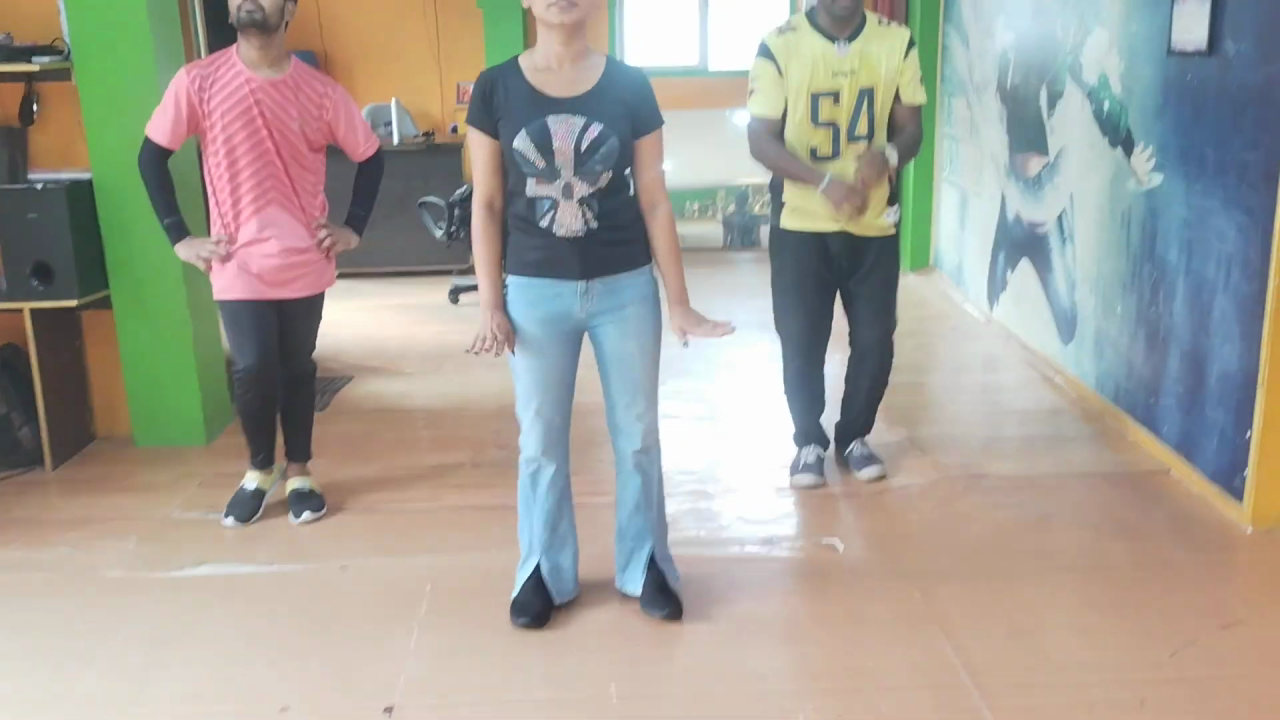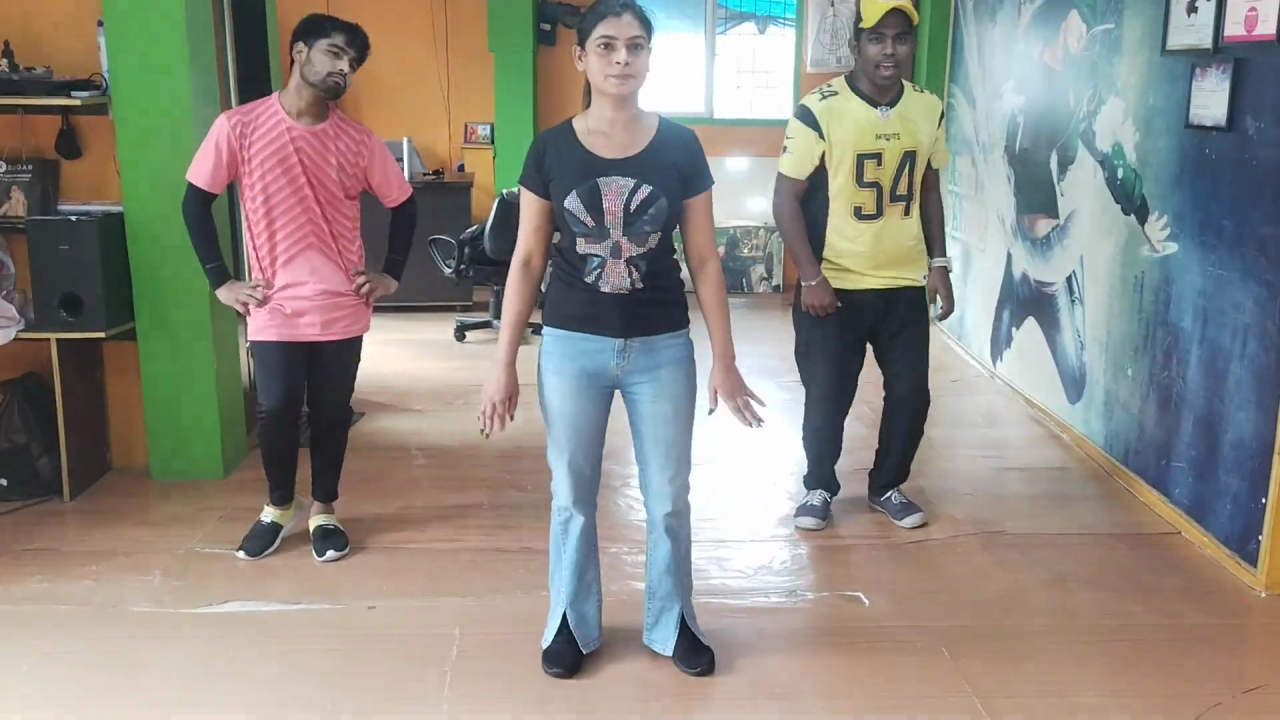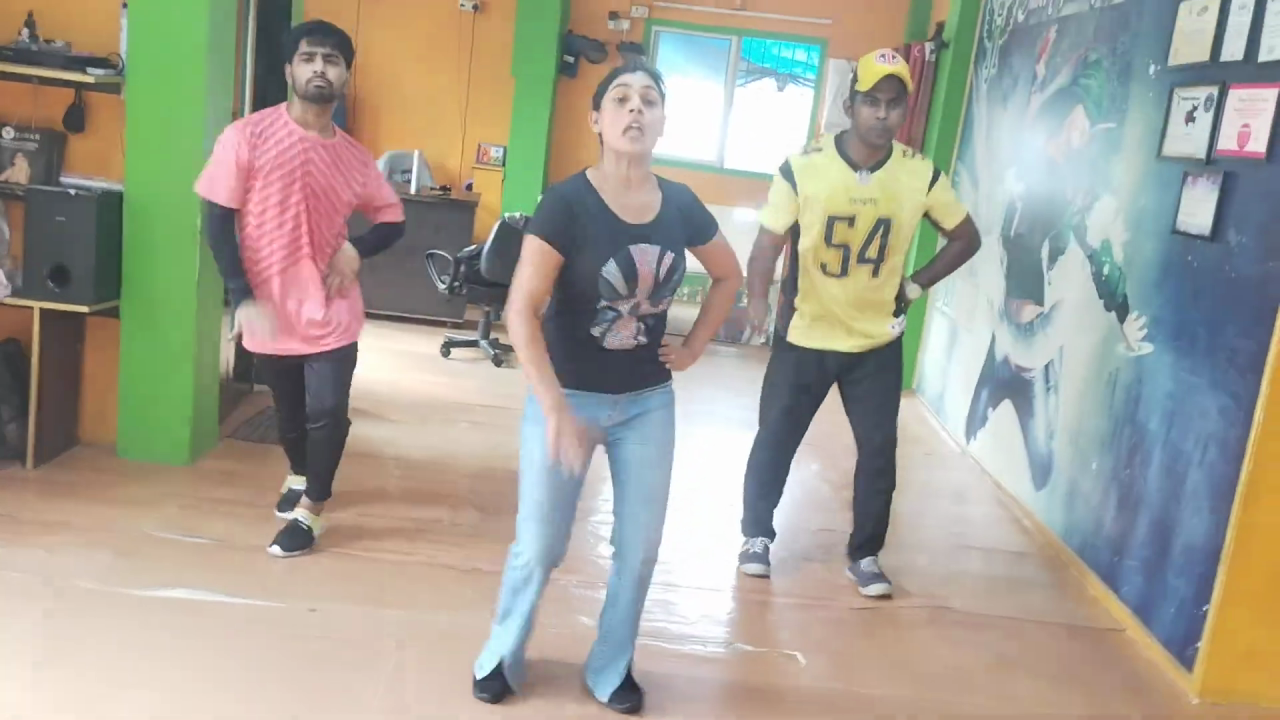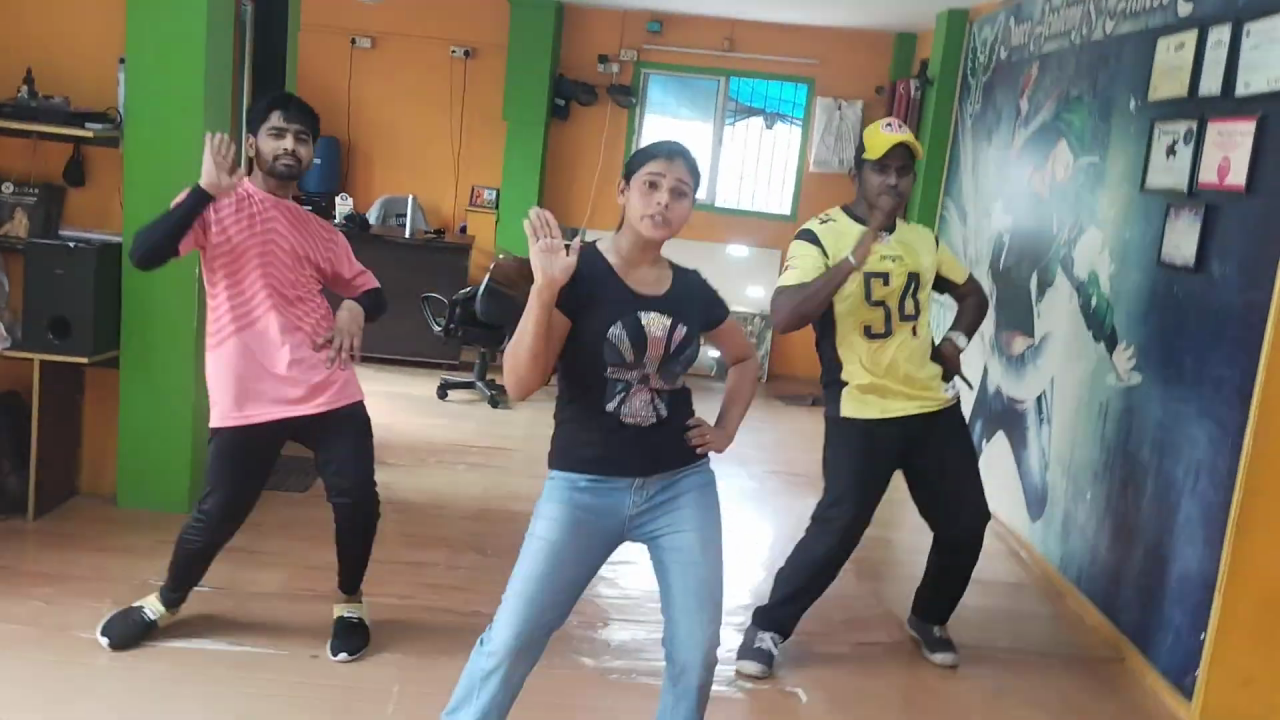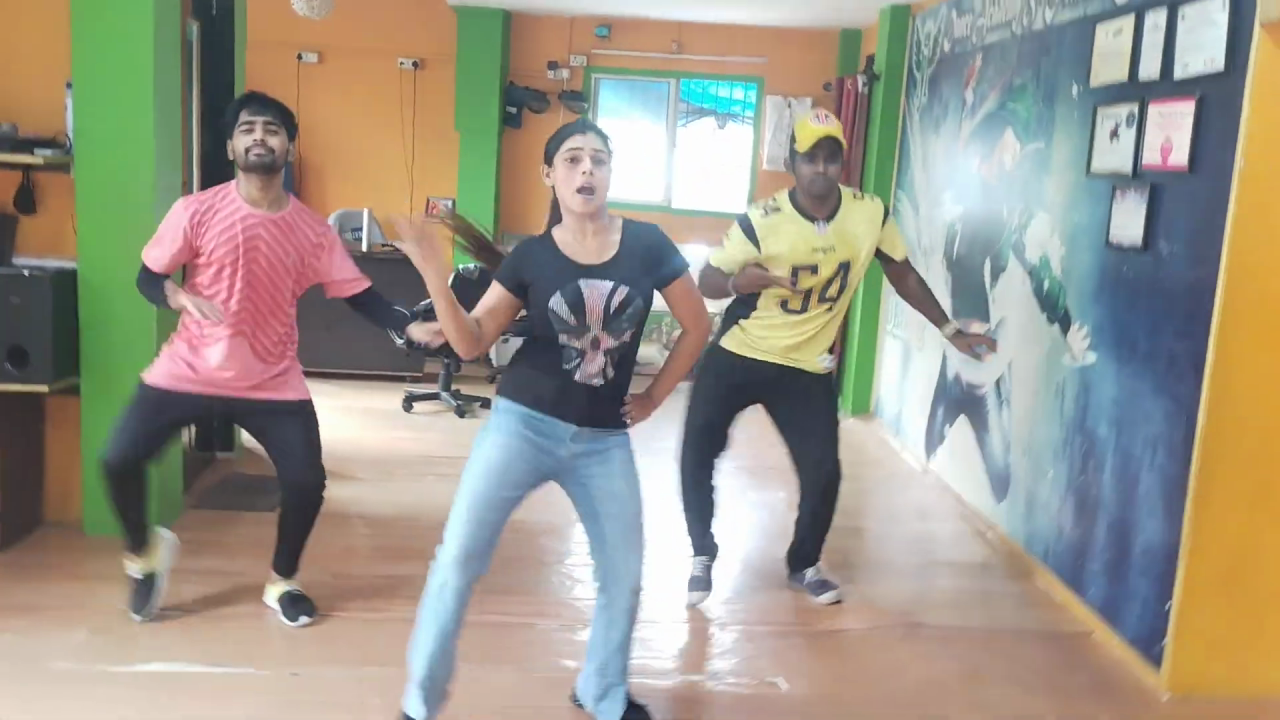
dt=1s
person 1, frame 1
left shoulder: (630, 85)
right shoulder: (496, 88)
left elbow: (653, 199)
right elbow: (487, 204)
left wrist: (679, 299)
right wrist: (491, 304)
left hip: (625, 287)
right hip: (535, 290)
left knee: (637, 433)
right knee: (541, 439)
left ankle: (645, 565)
right ankle: (543, 571)
person 1, frame 2
left shoulder: (680, 147)
right shoulder: (551, 150)
left elbow: (705, 259)
right elbow: (528, 261)
left wrist: (725, 361)
right wrist: (502, 363)
left hip: (661, 347)
right hip: (572, 345)
left knee: (668, 495)
right knee: (572, 493)
left ankle: (672, 622)
right ankle: (572, 622)
person 1, frame 3
left shoulder: (682, 205)
right shoulder: (567, 204)
left elbow: (730, 278)
right elbow: (523, 314)
left wrist: (691, 347)
right wrist: (556, 414)
left hip: (645, 401)
right hip: (567, 394)
left knee: (640, 547)
right knee: (539, 547)
left ankle: (610, 667)
right ankle: (503, 654)
person 1, frame 4
left shoulder: (691, 289)
right shoulder: (572, 271)
left elbow: (745, 359)
right elbow: (520, 384)
left wrist: (723, 432)
right wrist: (543, 291)
left hip: (680, 486)
right hip: (583, 484)
left knee: (697, 645)
right knee: (514, 636)
person 1, frame 5
left shoulder: (649, 245)
right shoulder: (529, 257)
left elbow: (696, 322)
right elbow: (471, 341)
left wrist: (658, 396)
right wrist: (436, 279)
left hip: (603, 435)
right hip: (524, 420)
left knee: (625, 575)
right knee: (460, 555)
person 2, frame 1
left shoulder: (321, 91)
right shoulder: (197, 81)
left elbow: (370, 158)
right elbow: (151, 156)
left wrist: (353, 228)
right wrist: (180, 237)
left hip: (305, 259)
right hip: (239, 259)
left knee: (296, 365)
right knee: (253, 366)
left ankle: (298, 472)
right ankle: (259, 468)
person 2, frame 2
left shoulder: (358, 141)
right shoulder: (237, 127)
left elbow: (403, 205)
right elbow: (195, 202)
left wrist: (391, 274)
right wrist: (220, 281)
left hip: (343, 303)
right hip: (275, 303)
left knee: (331, 410)
right knee: (276, 410)
left ankle: (323, 510)
right ankle: (279, 505)
person 2, frame 3
left shoulder: (357, 159)
right shoulder: (247, 136)
left elbow: (392, 224)
right elbow: (218, 220)
left wrist: (354, 249)
right wrist: (245, 297)
left hip: (331, 312)
right hip: (268, 310)
left knee: (327, 415)
right knee: (291, 412)
left ankle: (308, 509)
right ankle: (299, 474)
person 2, frame 4
left shoulder: (322, 231)
right shoulder: (215, 205)
left elbow: (369, 291)
right elbow: (144, 256)
left wrist: (355, 310)
right wrist: (204, 191)
left hip: (327, 386)
right hip: (248, 392)
left knee: (358, 501)
right knee: (219, 512)
left ankle: (349, 603)
right ankle: (162, 602)
person 2, frame 5
left shoulder: (313, 228)
right shoulder: (194, 211)
left elbow: (357, 292)
right elbow: (148, 277)
left wrist: (410, 327)
right wrist: (174, 292)
left hip: (270, 377)
right hip: (192, 363)
left knee: (304, 482)
right knee: (119, 459)
left ankle: (282, 582)
right ankle: (146, 549)
person 3, frame 1
left shoulder: (896, 42)
right shoulder: (779, 47)
left elbow: (910, 130)
right elbow: (762, 140)
left wrist: (883, 157)
right wrist: (826, 182)
left hip: (874, 227)
right hip: (802, 226)
left knee: (874, 341)
right knee: (801, 341)
left ankle: (853, 436)
right ankle: (809, 442)
person 3, frame 2
left shoulder: (928, 108)
right shoulder: (818, 111)
right elbow: (786, 199)
left wrist: (939, 262)
right wrist: (811, 279)
left hip: (905, 285)
right hip: (834, 285)
left knee: (910, 394)
right knee: (828, 396)
left ankle: (887, 485)
right ankle: (818, 487)
person 3, frame 3
left shoulder: (922, 174)
right shoulder: (803, 167)
left elbow: (966, 239)
right elbow: (767, 246)
left wrist: (912, 285)
right wrist: (756, 298)
left hip: (876, 343)
right hip: (804, 339)
left knee: (879, 452)
right knee: (774, 442)
left ankle: (864, 552)
right ankle: (757, 534)
person 3, frame 4
left shoulder: (923, 238)
right shoulder: (818, 237)
left elbow: (970, 296)
right elbow: (784, 315)
left wrist: (955, 341)
right wrist: (852, 259)
left hip: (933, 409)
right hip: (860, 413)
left knee: (965, 522)
right knee: (837, 531)
left ankle: (929, 618)
right ankle: (768, 629)
person 3, frame 5
left shoulder: (872, 214)
right shoulder: (760, 221)
left elbow: (901, 273)
right elbow: (707, 282)
left wrist: (947, 327)
right wrist: (736, 281)
left hip: (806, 369)
right hip: (740, 354)
left knee: (821, 472)
right knee: (697, 452)
left ankle: (803, 566)
right ankle: (703, 555)
person 4, frame 1
left shoulder: (1073, 28)
right shoulder: (1015, 25)
left elbow: (1102, 95)
left wrist: (1130, 153)
left hip: (1050, 185)
right hip: (1016, 183)
left knee: (1064, 303)
right knee: (996, 292)
person 4, frame 2
left shoulder: (1088, 89)
right shoulder: (1026, 82)
left elbow: (1114, 160)
left wrist: (1144, 219)
left hip: (1059, 248)
right hip: (1022, 245)
left knee: (1073, 369)
right knee: (999, 357)
person 4, frame 3
left shoulder: (1087, 188)
right shoulder: (1031, 165)
left elbow: (1104, 260)
left wrist: (1124, 318)
left hip: (1041, 330)
right hip: (1008, 323)
left knee: (1038, 443)
right knee: (974, 425)
person 4, frame 4
left shoulder: (1074, 225)
right shoulder: (1017, 203)
left elbow: (1092, 292)
left wrist: (1113, 348)
left hip: (1034, 367)
right hip: (998, 359)
left knee: (1034, 480)
right knee: (971, 449)
person 4, frame 5
left shoulder: (1024, 215)
right shoulder: (968, 198)
left elbow: (1045, 274)
left wrist: (1068, 330)
left hip: (990, 354)
right hip: (956, 348)
left knee: (995, 454)
right knee: (932, 443)
